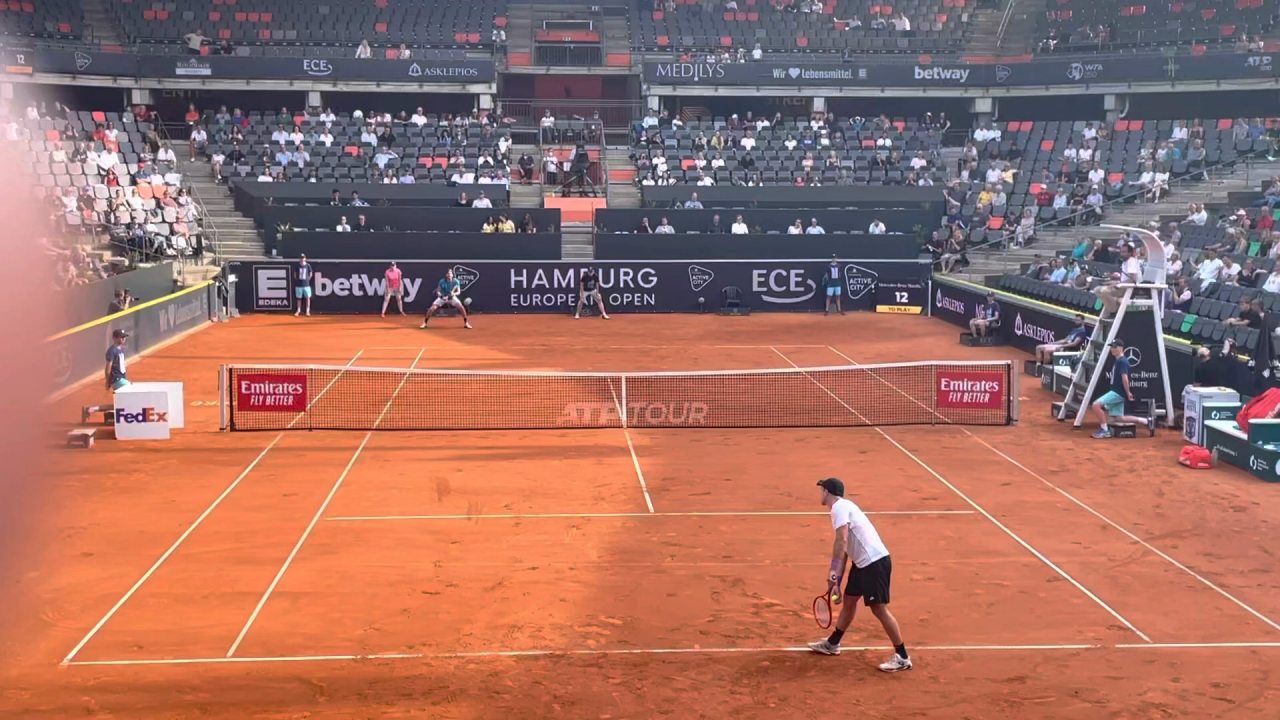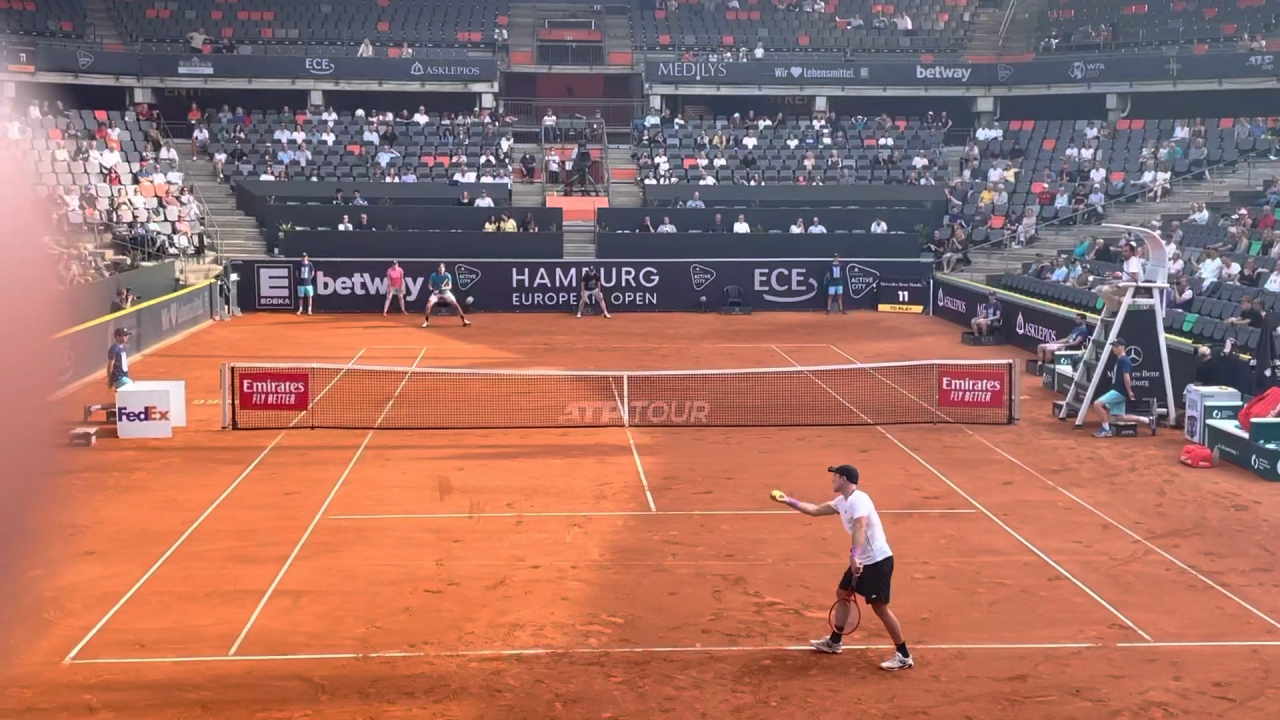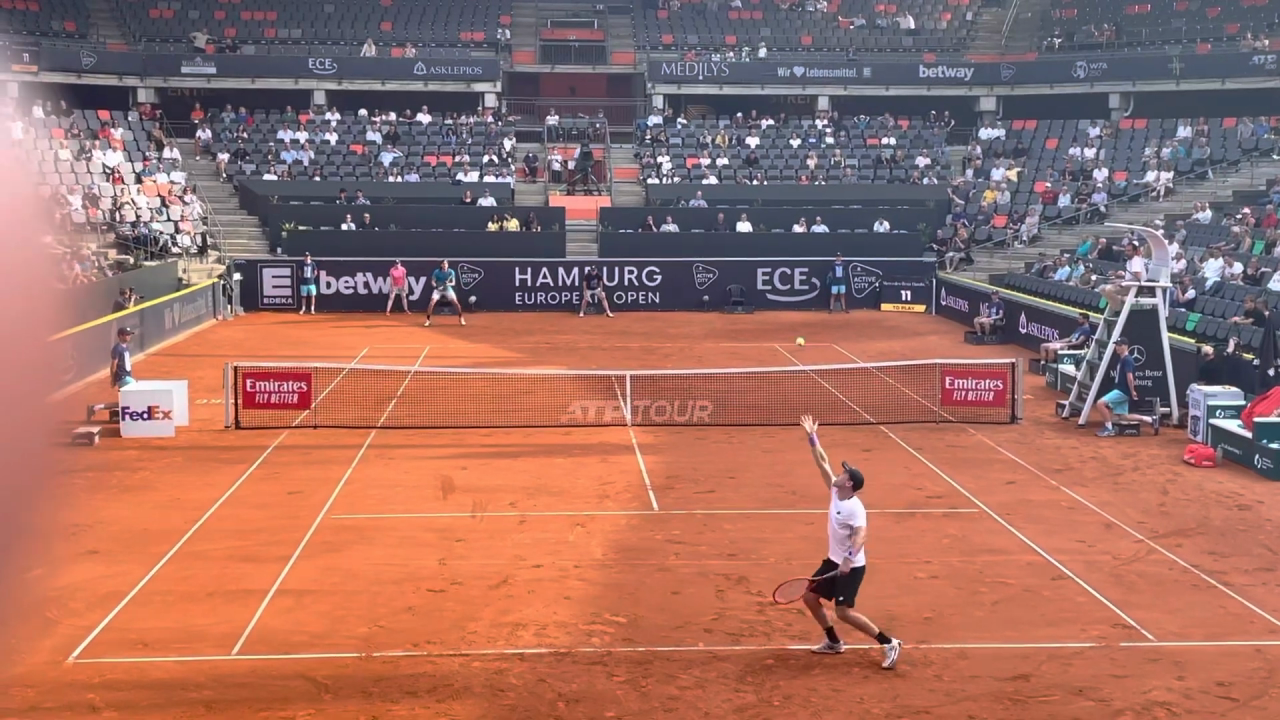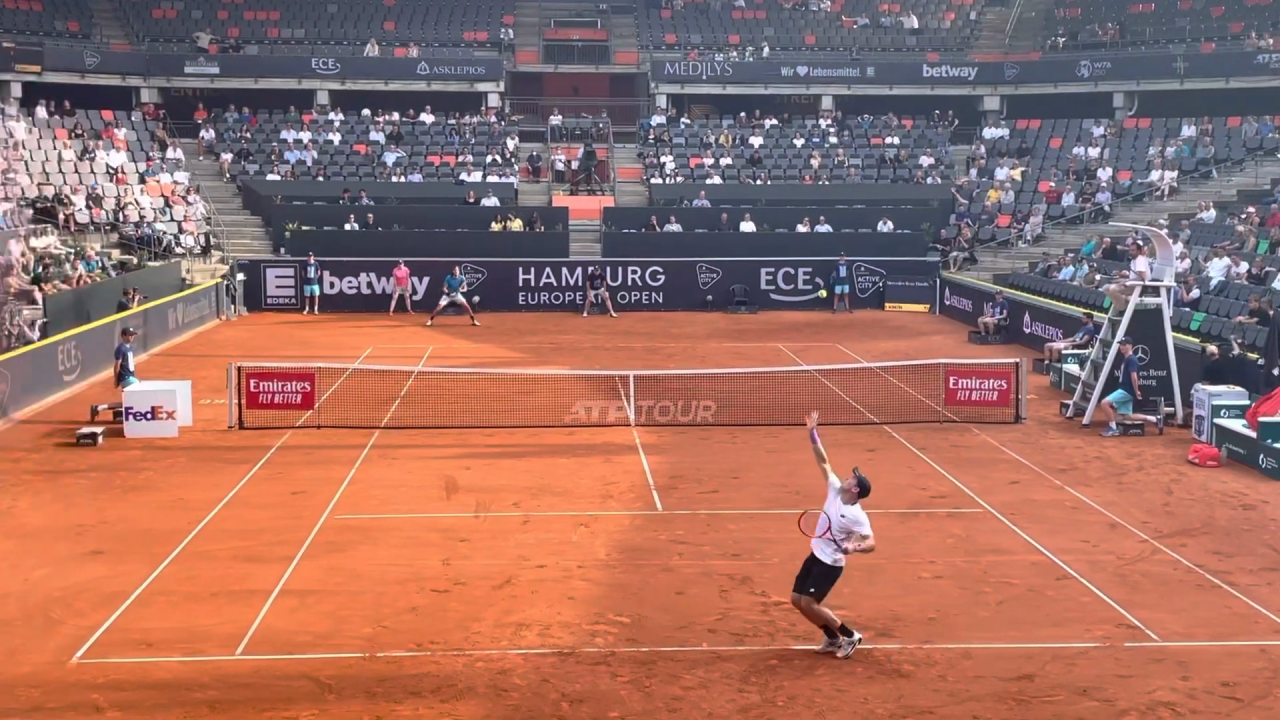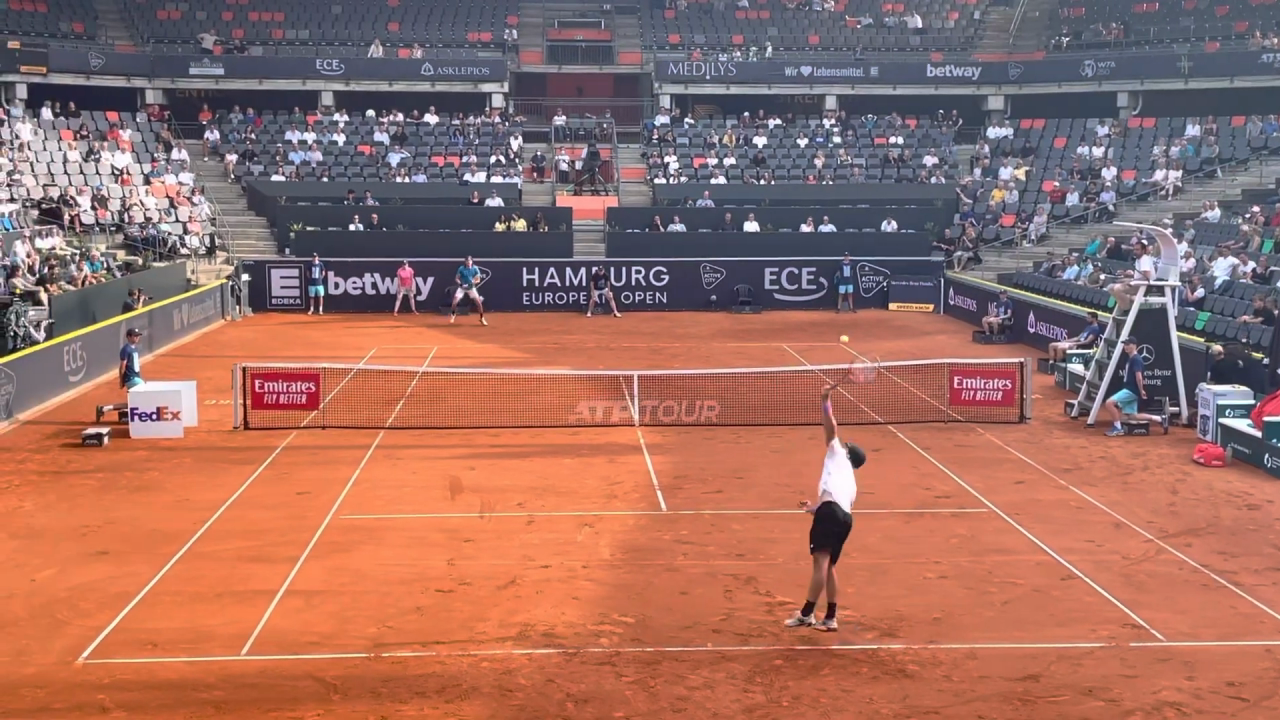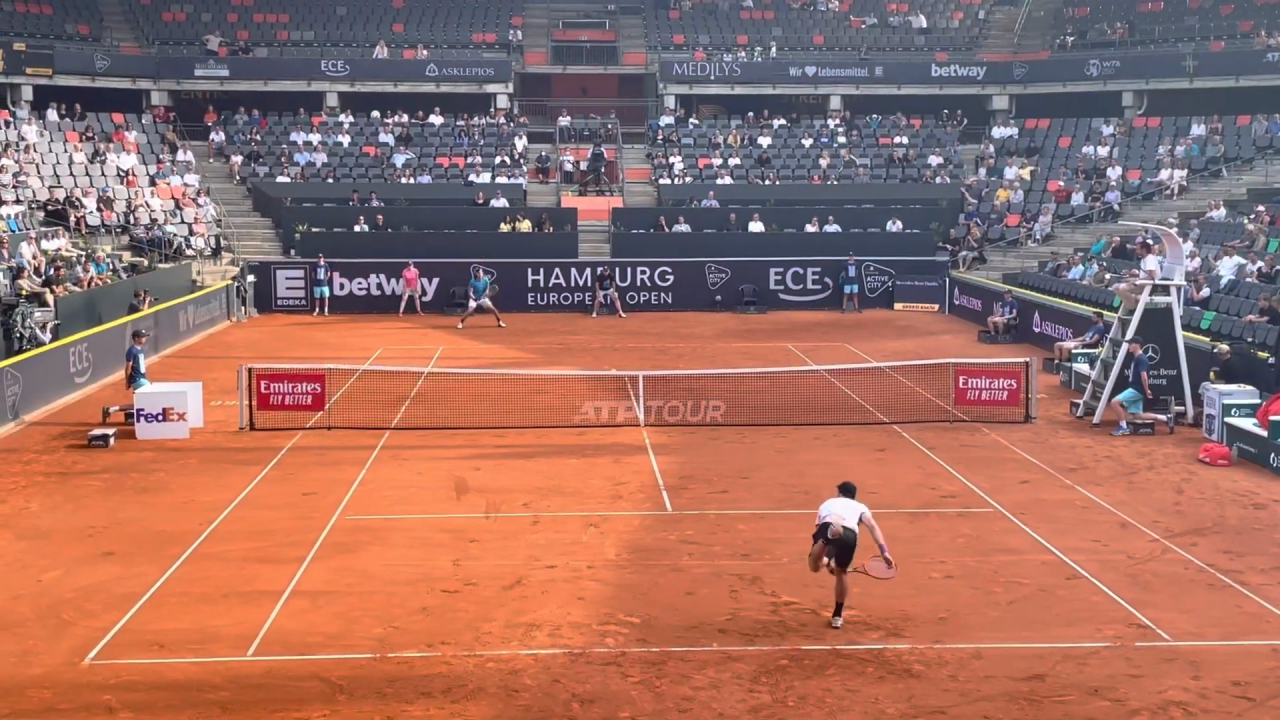
dt=0.3s
person 1, frame 1
left shoulder: (839, 507)
right shoulder: (842, 508)
left elbow: (841, 542)
right elbow: (843, 549)
left wrist: (833, 572)
right wrist: (835, 578)
left hip: (875, 562)
right hip: (862, 563)
left knee: (879, 608)
right knee: (848, 600)
left ankle: (902, 657)
right ankle: (832, 643)
person 1, frame 2
left shoulder: (859, 499)
right shoulder: (842, 501)
left elbow: (860, 530)
right elbow: (816, 510)
left wrist: (854, 557)
right wrist: (789, 501)
left hip: (877, 560)
right hip: (861, 560)
left knee: (880, 608)
right knee: (842, 594)
left ankle: (903, 655)
right ankle: (834, 641)
person 1, frame 3
left shoulder: (855, 509)
right shoulder: (836, 492)
left elbow: (861, 538)
right elbow: (822, 463)
left wrist: (848, 560)
right wrist: (811, 435)
left hip: (851, 566)
right hip: (833, 561)
left knee: (844, 612)
right knee: (810, 597)
left ankle: (888, 643)
right ankle: (834, 642)
person 1, frame 4
left shoulder: (858, 516)
right shoulder: (835, 491)
left elbow: (871, 543)
right elbow: (823, 461)
left wrist: (854, 548)
right wrist: (813, 433)
left hip: (830, 564)
right hip: (815, 557)
left knee: (808, 604)
right knee: (797, 600)
left ankle: (849, 636)
right ankle: (833, 638)
person 1, frame 5
left shoulder: (840, 458)
right shoulder: (850, 484)
left elbow: (830, 425)
left wrist: (828, 393)
right wrist: (817, 507)
left hip: (830, 511)
right hip: (843, 519)
left knee: (820, 563)
right knee: (827, 566)
left ankle: (806, 615)
right ankle: (830, 617)
person 1, frame 6
left shoulder: (827, 504)
right shoulder: (860, 507)
left elbow: (817, 531)
right elbow: (873, 526)
left wrist: (826, 561)
right wrist: (884, 551)
left hip: (827, 528)
right hip: (849, 535)
left knee: (815, 565)
right knee: (841, 572)
left ankle: (829, 535)
right ankle: (837, 616)
